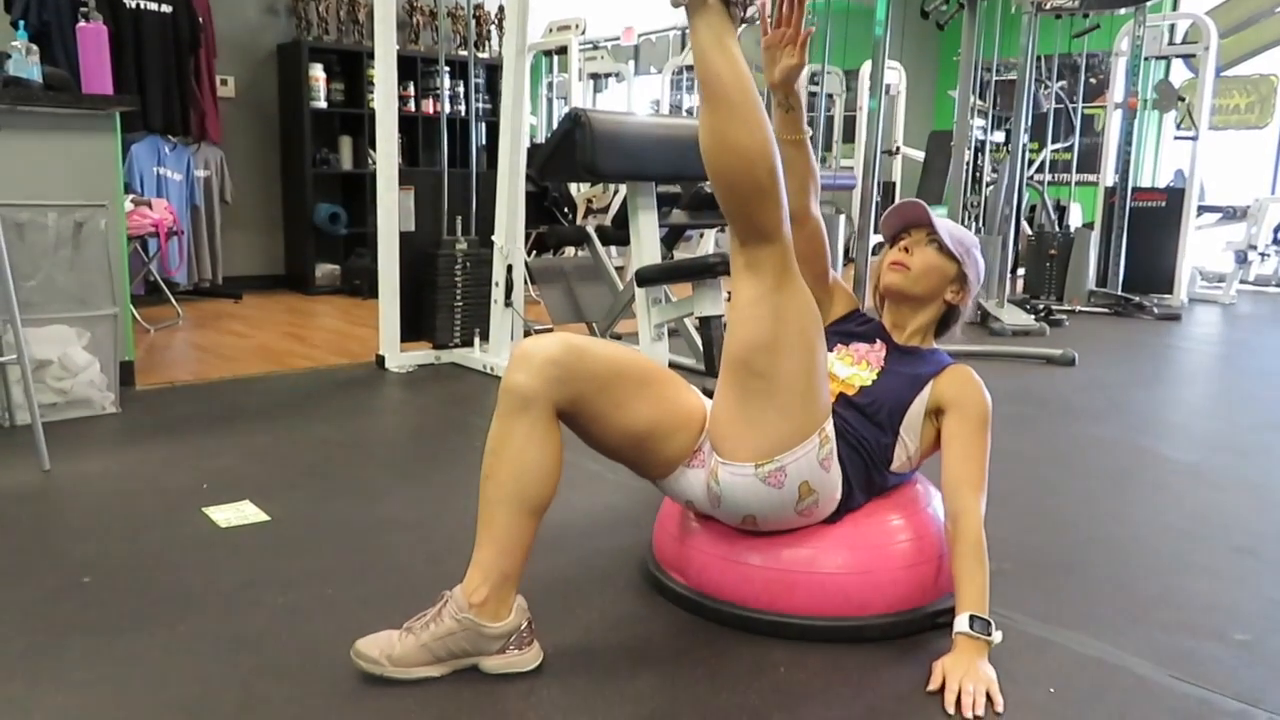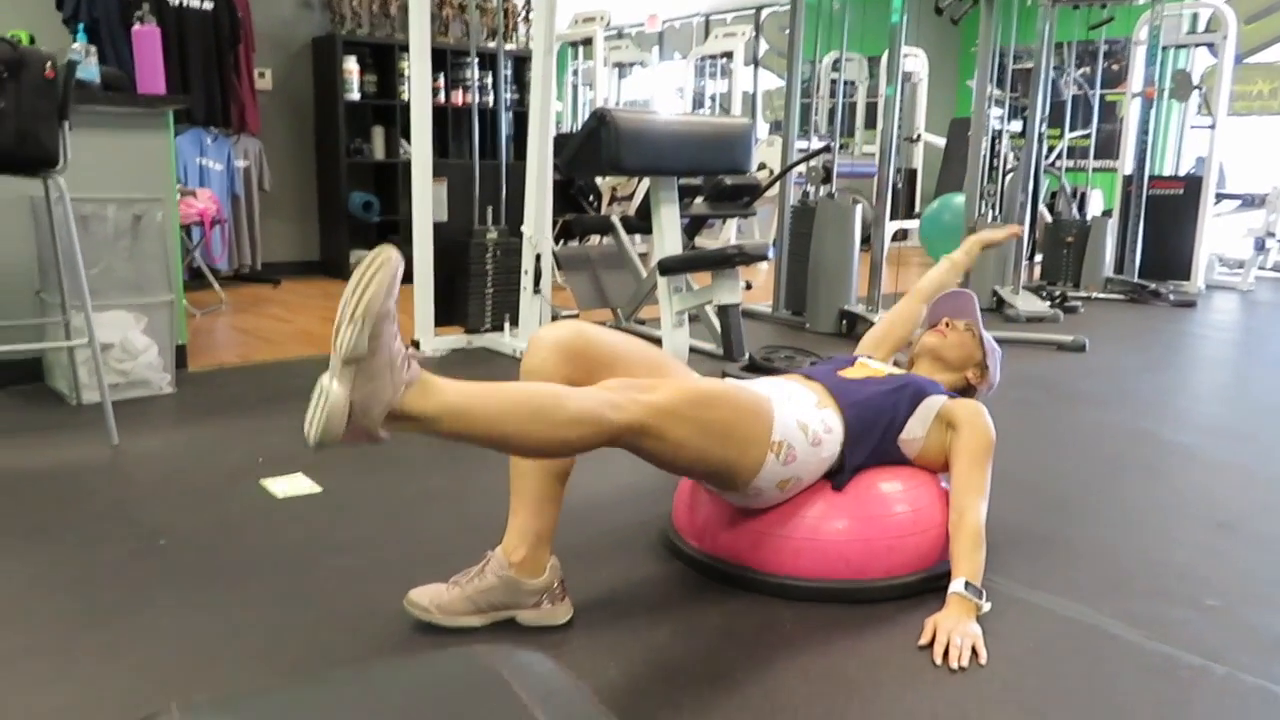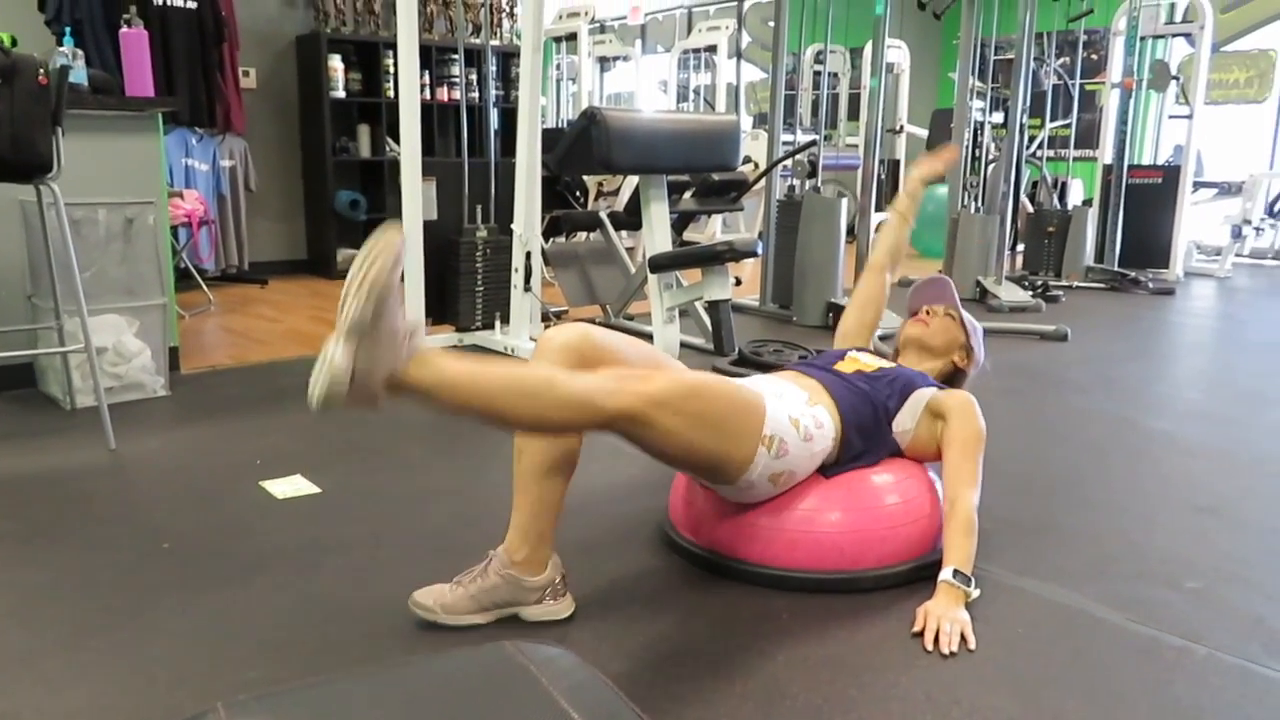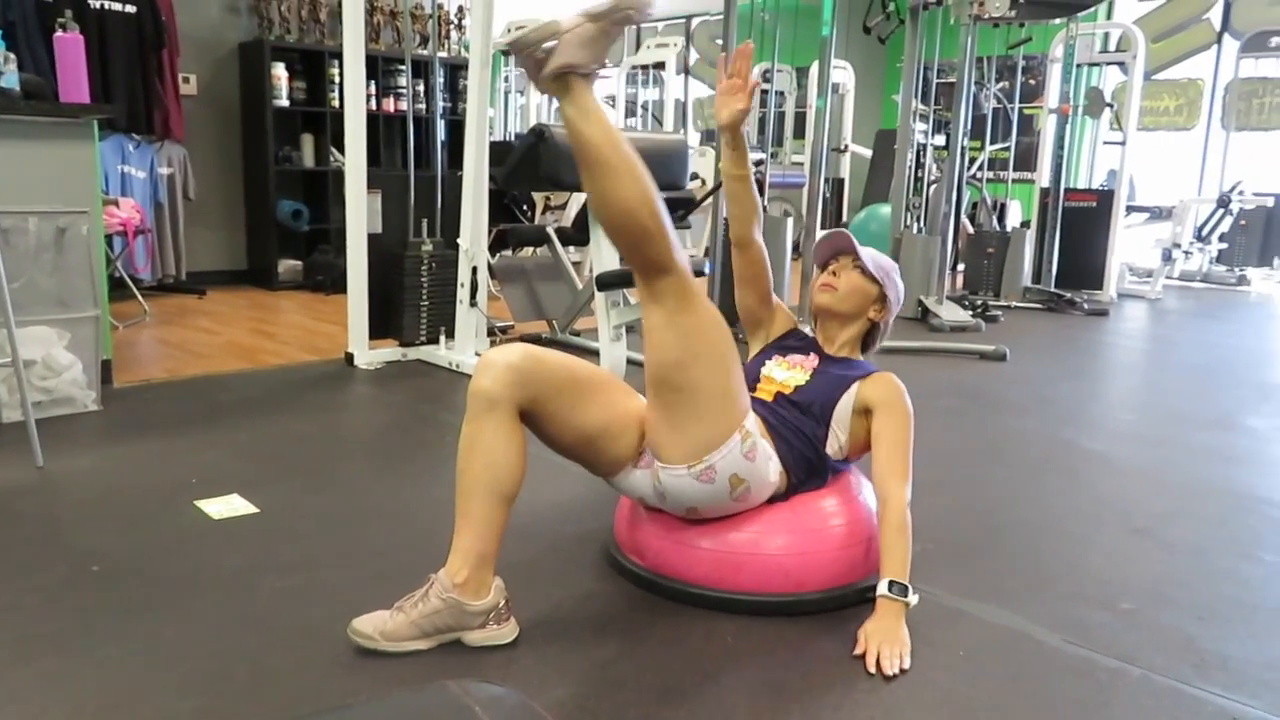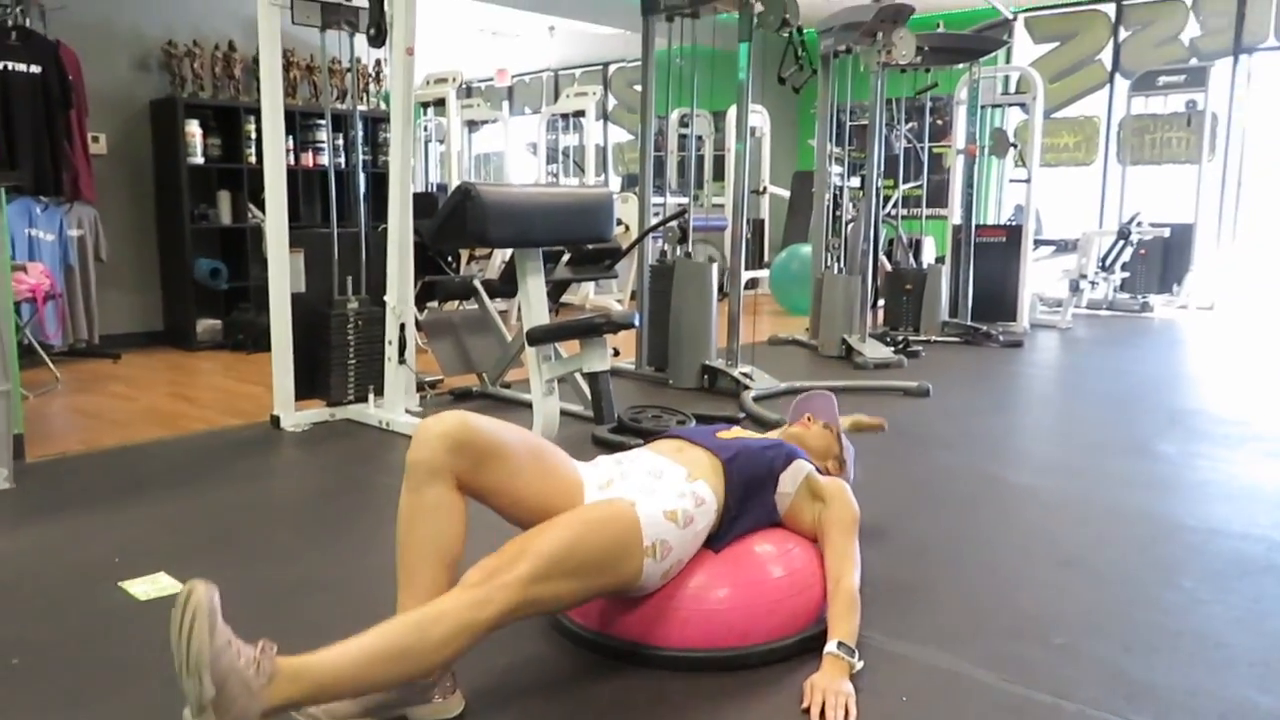
dt=1s
person 1, frame 1
left shoulder: (953, 386)
right shoulder: (841, 315)
left elbow: (965, 513)
right elbow: (805, 212)
left wrist: (972, 644)
right wrist: (786, 95)
left hip: (785, 478)
right hip: (718, 458)
left knee: (761, 235)
right knee: (539, 365)
right ankle: (489, 615)
person 1, frame 2
left shoulder: (960, 415)
right shoulder: (876, 370)
left elbow: (971, 508)
right elbow: (914, 301)
left wrist: (962, 599)
right wrist: (966, 253)
left hip: (795, 432)
right hip: (738, 407)
left knee: (615, 407)
right knee: (560, 344)
left ankle: (398, 391)
right ankle: (524, 572)
person 1, frame 3
left shoulder: (950, 406)
right shoulder: (858, 359)
left elbow: (963, 500)
right elbow: (876, 271)
left wrist: (952, 588)
right wrist: (911, 189)
left hip: (788, 427)
right hip: (727, 406)
left knee: (615, 395)
right knee: (566, 345)
left ankle: (400, 363)
right ankle: (527, 571)
person 1, frame 4
left shoulder: (878, 390)
right shoulder: (779, 336)
left elbow: (894, 494)
right elbow: (746, 240)
left wrist: (891, 607)
right wrist: (731, 135)
left hip: (724, 468)
right hip: (665, 456)
left knee: (660, 267)
right knee: (503, 372)
left ankle: (575, 83)
right ankle: (468, 594)
person 1, frame 5
left shoulder: (821, 488)
right shoulder: (758, 448)
left elbow: (845, 573)
left wrist: (837, 659)
right wrist: (831, 416)
left hip: (672, 502)
right hip: (607, 478)
left knee: (493, 587)
right knee: (443, 438)
